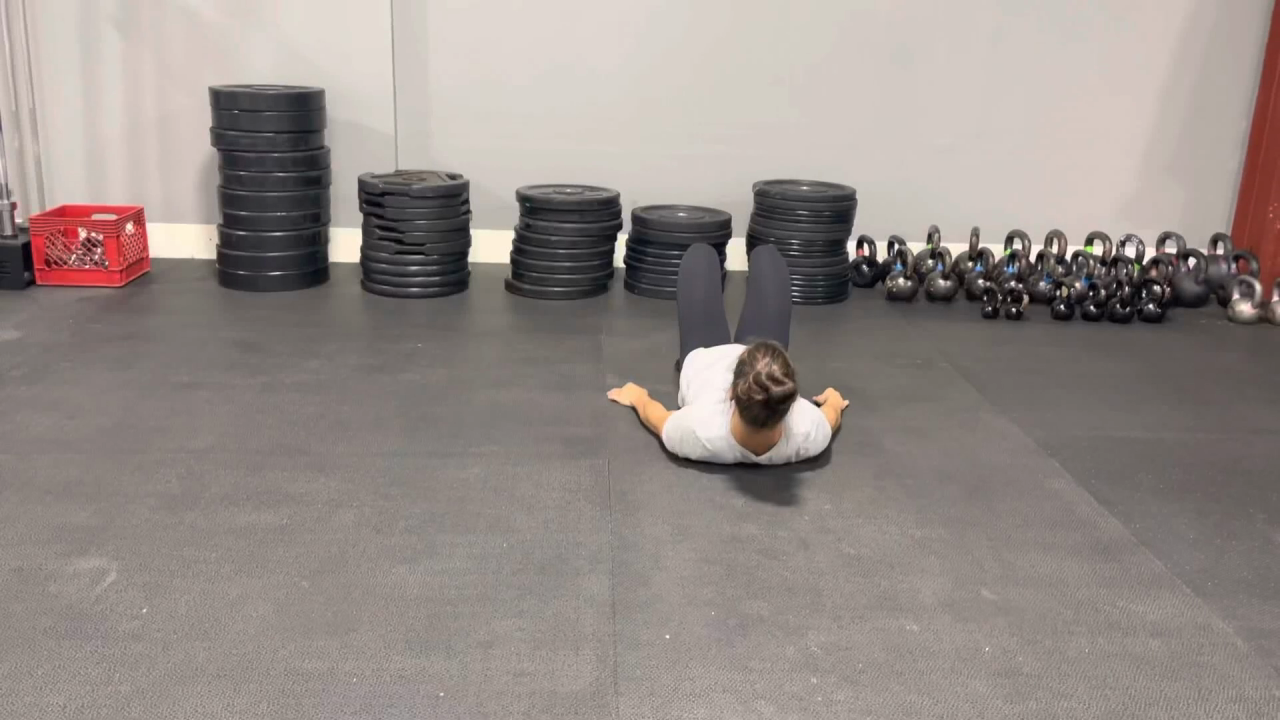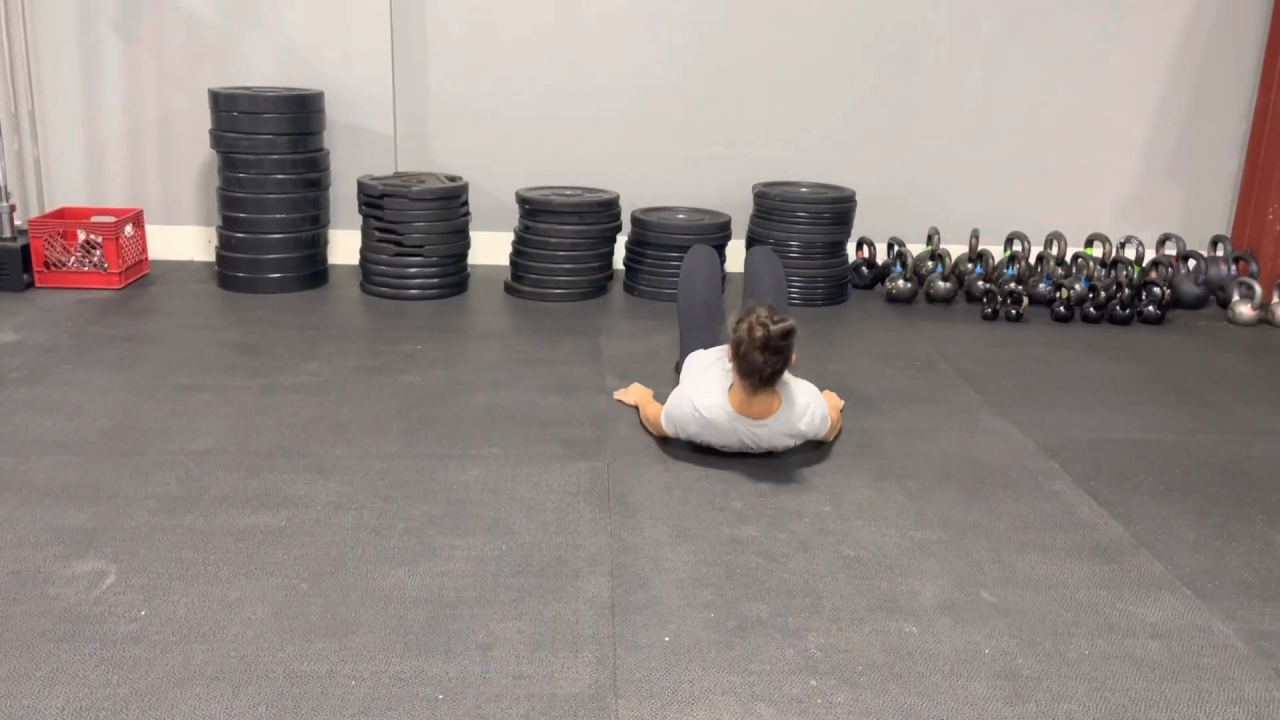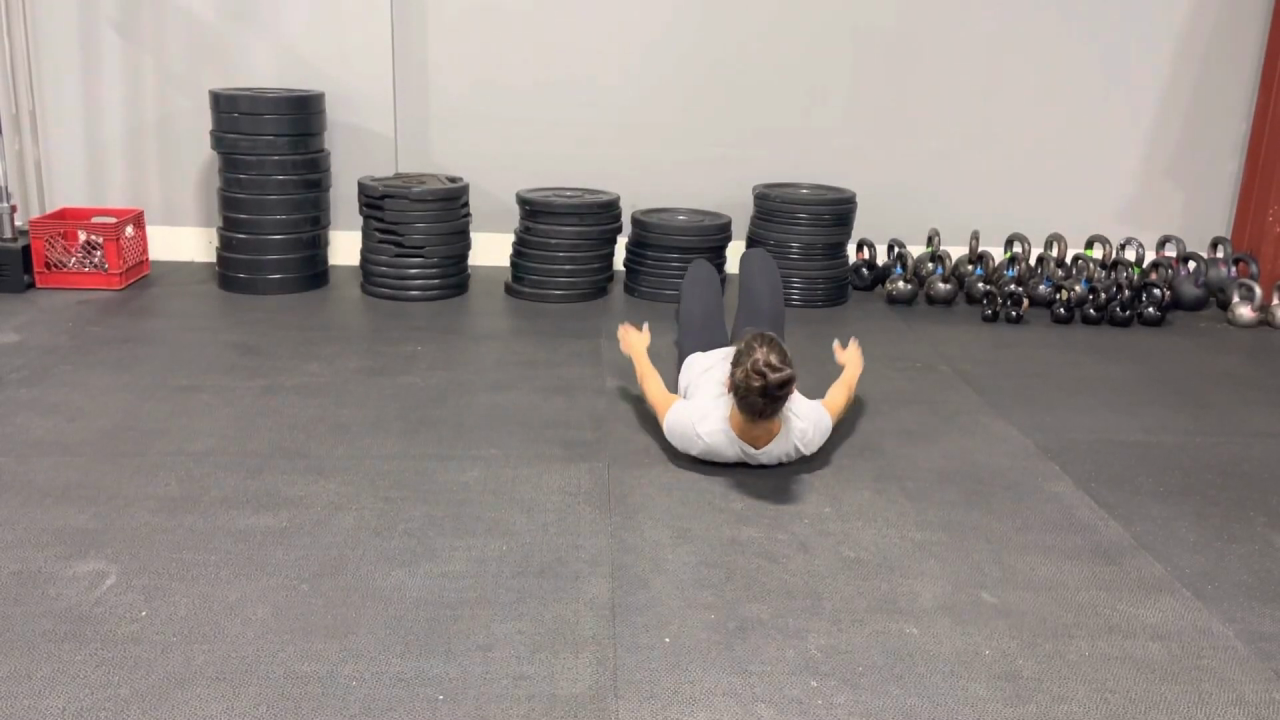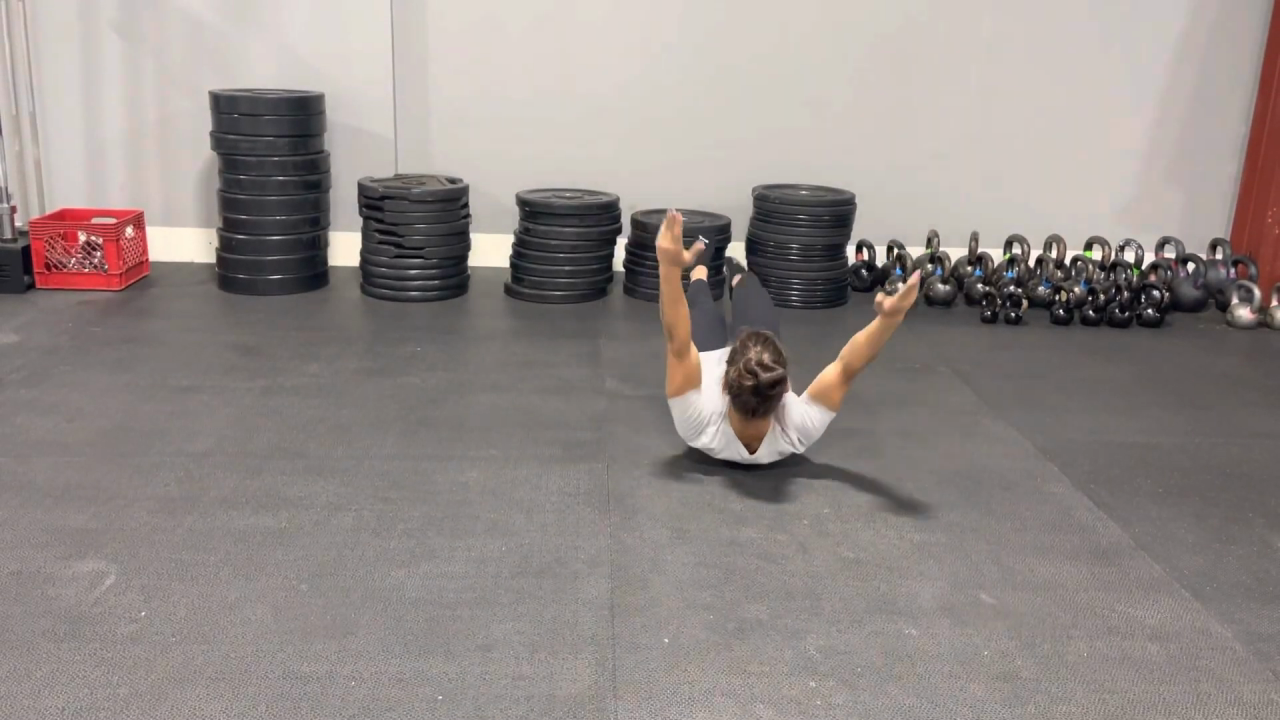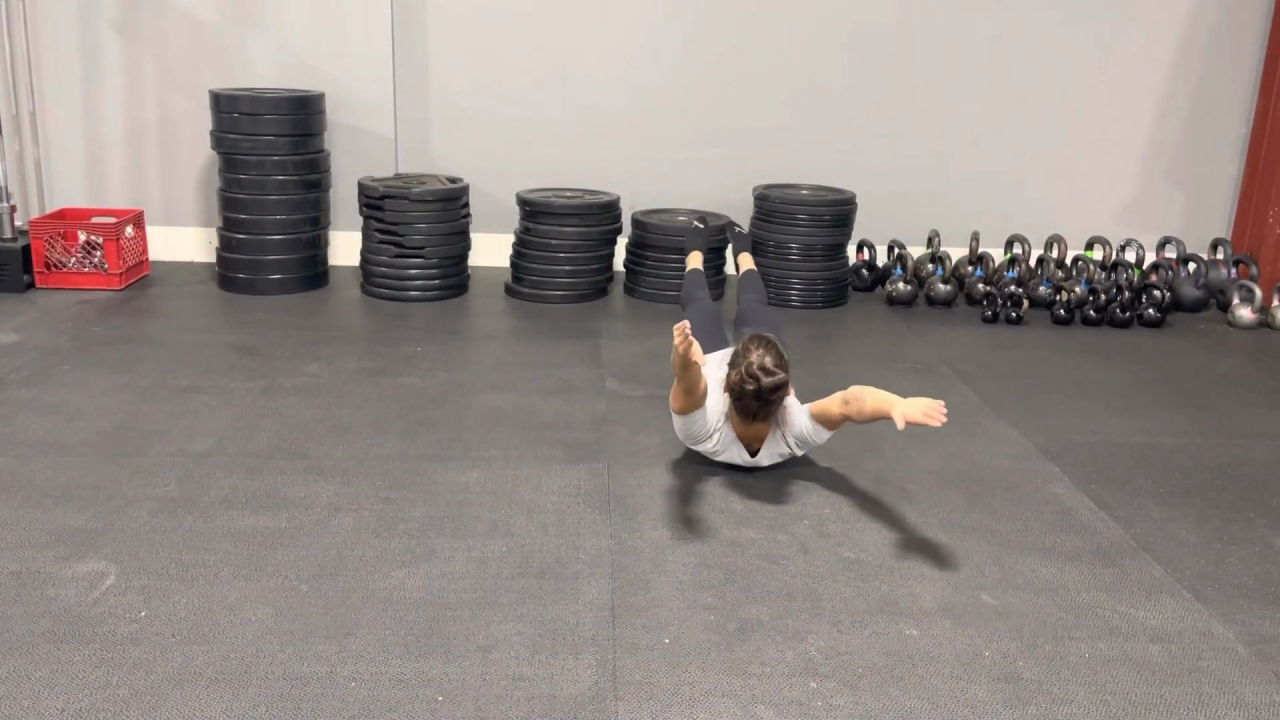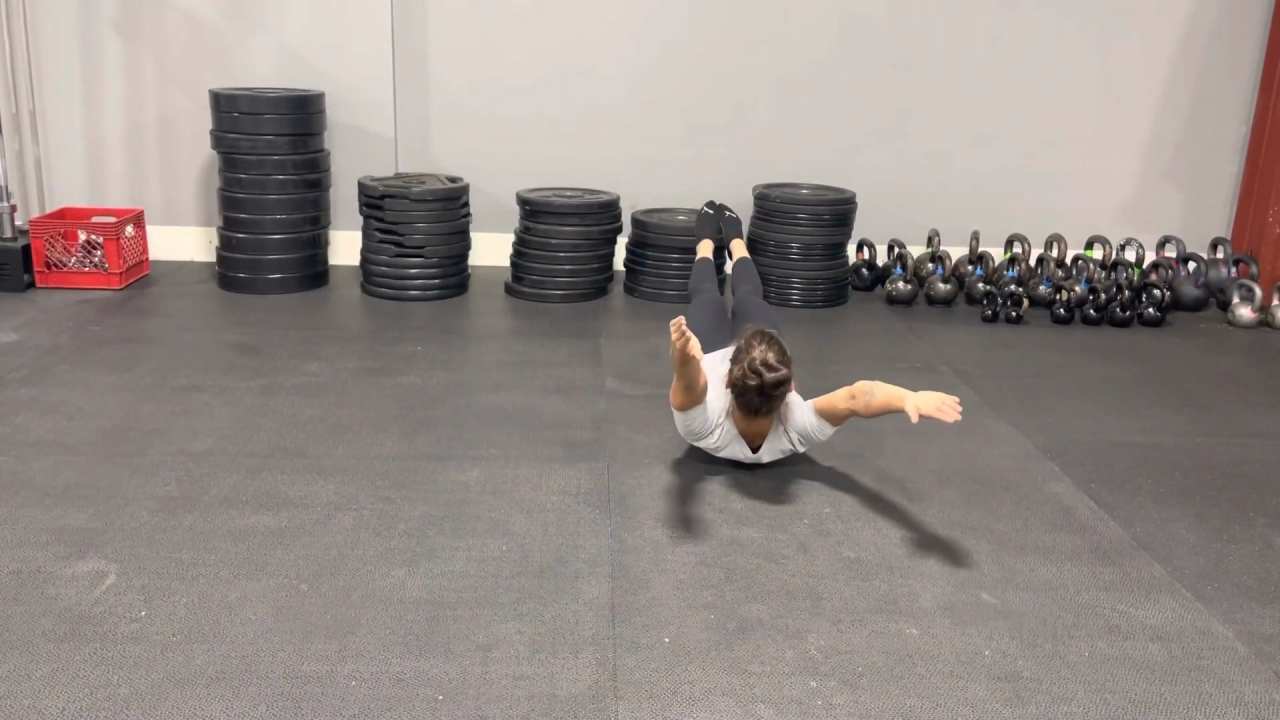
dt=0.7s
person 1, frame 1
left shoulder: (697, 433)
right shoulder: (808, 437)
left elbow: (658, 420)
left wrist: (637, 397)
right wrist: (833, 402)
left knee: (700, 254)
right knee: (766, 255)
person 1, frame 2
left shoulder: (695, 403)
right shoulder: (806, 407)
left elbow: (658, 425)
right elbow: (830, 430)
left wrist: (640, 397)
left knee: (701, 255)
right knee: (761, 256)
person 1, frame 3
left shoulder: (696, 432)
right shoulder: (805, 435)
left elbow: (658, 397)
right elbow: (837, 399)
left wrist: (638, 351)
right wrist: (852, 367)
left knee: (701, 270)
right knee: (756, 259)
left ankle: (684, 315)
person 1, frame 4
left shoulder: (702, 428)
right shoulder: (795, 431)
left elbow: (677, 345)
right elbow: (845, 368)
left wrist: (668, 266)
right wrist: (889, 318)
left knee: (704, 310)
right knee: (752, 298)
left ankle: (698, 275)
right ankle: (737, 281)
person 1, frame 5
left shoulder: (703, 431)
right shoulder: (793, 434)
left elbow: (688, 383)
right elbow: (848, 402)
left wrist: (684, 359)
right wrist: (899, 404)
left knee: (700, 306)
right knee: (753, 306)
left ankle: (695, 253)
right ankle: (743, 254)
person 1, frame 6
left shoulder: (705, 427)
right shoulder: (794, 430)
left elbow: (688, 379)
right elbow: (854, 398)
left wrist: (683, 356)
right wrist: (911, 397)
left knee: (706, 298)
right knee: (748, 298)
left ankle: (706, 241)
right ankle: (735, 240)
